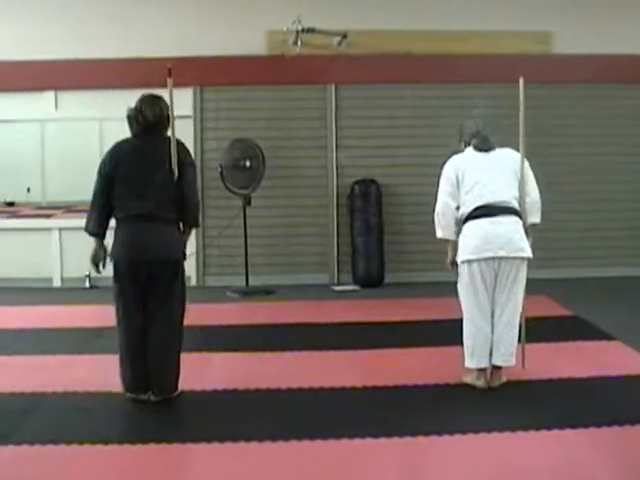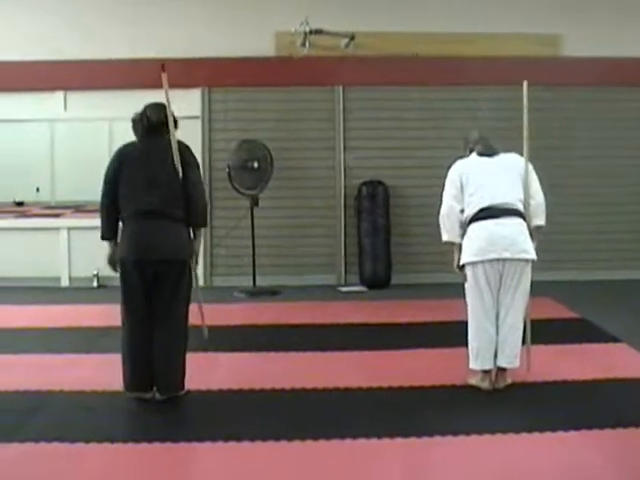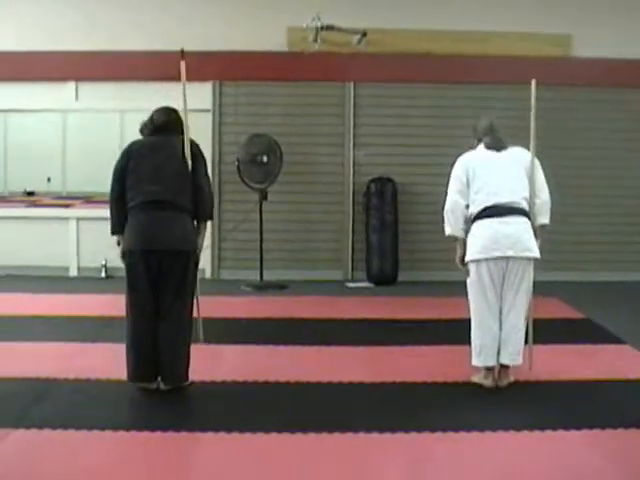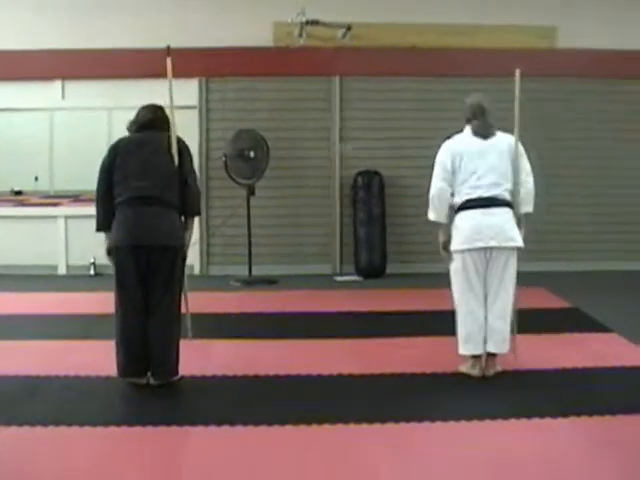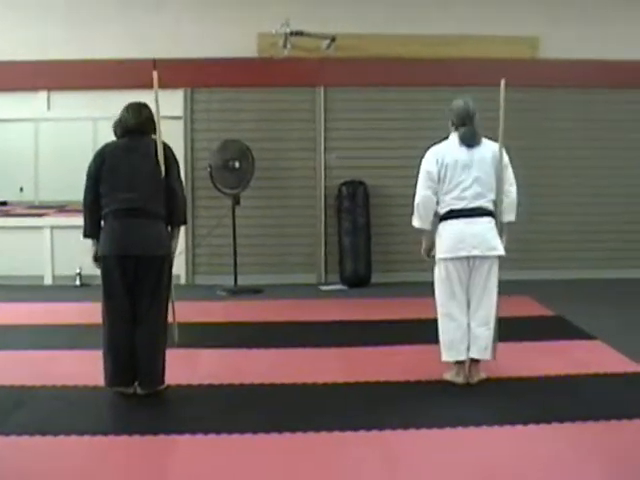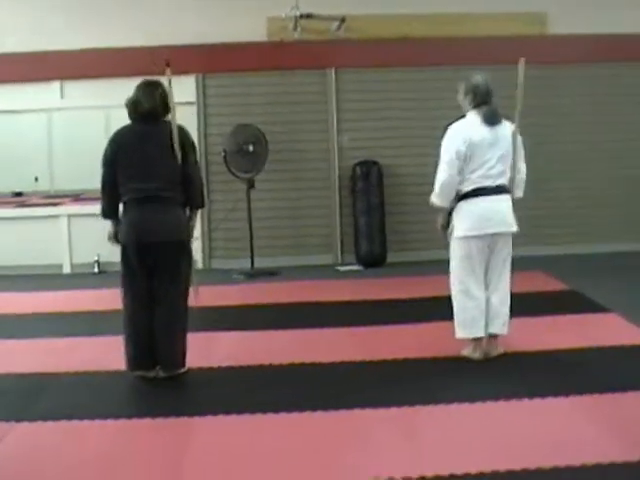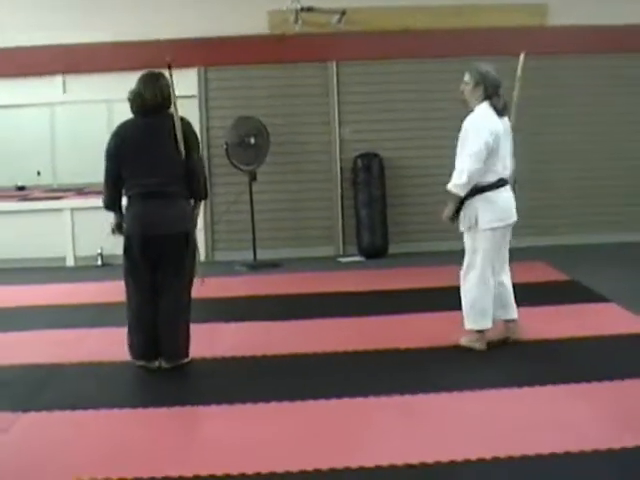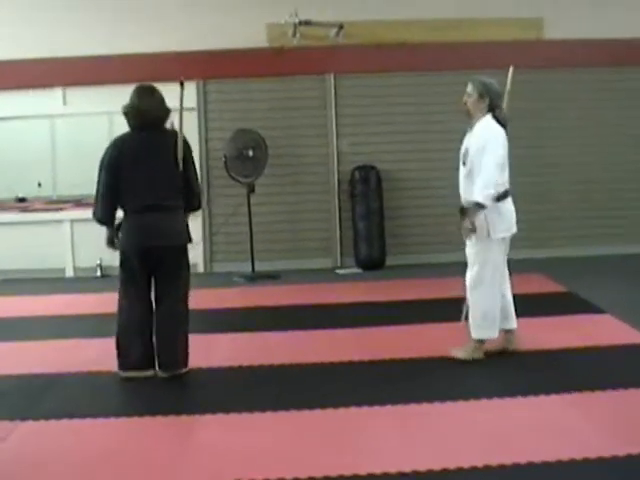
dt=0.2s
person 1, frame 1
left shoulder: (118, 152)
right shoulder: (177, 151)
left elbow: (101, 199)
right elbow: (190, 200)
left wrist: (98, 242)
right wrist: (184, 236)
left hip: (128, 241)
right hip: (166, 241)
left knee: (130, 317)
right knee: (165, 317)
left ankle: (137, 385)
right ankle: (163, 387)
person 1, frame 2
left shoulder: (123, 154)
right shoulder: (181, 152)
left elbow: (108, 202)
right elbow: (196, 198)
left wrist: (112, 243)
right wrist: (196, 239)
left hip: (134, 240)
right hip: (173, 240)
left knee: (135, 316)
right knee: (171, 316)
left ankle: (140, 384)
right ankle: (169, 385)
person 1, frame 3
left shoulder: (132, 150)
right shoulder: (189, 148)
left elbow: (116, 196)
right elbow: (203, 193)
left wrist: (122, 237)
right wrist: (200, 233)
left hip: (140, 231)
right hip: (178, 232)
left knee: (140, 307)
right knee: (176, 307)
left ankle: (143, 375)
right ankle: (173, 376)
person 1, frame 4
left shoulder: (119, 146)
right shoulder: (176, 145)
left elbow: (103, 193)
right elbow: (190, 189)
left wrist: (108, 234)
right wrist: (188, 229)
left hip: (127, 227)
right hip: (166, 227)
left knee: (129, 303)
right knee: (165, 302)
left ankle: (134, 370)
right ankle: (163, 371)
person 1, frame 5
left shoulder: (105, 153)
right shoulder: (162, 151)
left elbow: (90, 200)
right elbow: (176, 197)
left wrist: (95, 241)
right wrist: (174, 237)
left hip: (115, 237)
right hip: (153, 237)
left knee: (117, 312)
right knee: (152, 311)
left ankle: (121, 379)
right ankle: (150, 380)
person 1, frame 6
left shoulder: (120, 138)
right shoulder: (178, 135)
left elbow: (108, 184)
right elbow: (193, 181)
left wrist: (114, 222)
right wrist: (191, 217)
left hip: (134, 223)
right hip: (172, 222)
left knee: (136, 296)
right knee: (171, 295)
left ankle: (142, 363)
right ankle: (171, 363)
person 1, frame 7
left shoulder: (123, 132)
right shoulder: (182, 127)
left elbow: (112, 177)
right elbow: (196, 173)
left wrist: (116, 213)
right wrist: (193, 207)
left hip: (139, 217)
right hip: (176, 215)
left knee: (140, 289)
right knee: (175, 287)
left ankle: (145, 353)
right ankle: (174, 353)
person 1, frame 8
left shoulder: (119, 146)
right shoulder: (176, 141)
left elbow: (107, 191)
right elbow: (191, 187)
left wrist: (109, 227)
left hip: (136, 230)
right hip: (172, 228)
left knee: (133, 299)
right knee: (172, 298)
left ankle: (135, 362)
right ankle: (172, 362)
person 2, frame 1
left shoulder: (456, 162)
right shoulder: (513, 156)
left elbow: (445, 207)
right elbow: (532, 198)
left wrist: (451, 247)
right wrist: (528, 234)
left hip: (476, 234)
right hip: (511, 231)
left knee: (476, 307)
right knee: (508, 305)
left ankle: (479, 371)
right ankle: (498, 370)
person 2, frame 2
left shoulder: (460, 167)
right shoulder: (517, 160)
left elbow: (450, 210)
right elbow: (537, 201)
left wrist: (457, 250)
right wrist: (532, 237)
left hip: (481, 236)
right hip: (516, 233)
left knee: (481, 308)
right knee: (512, 307)
left ankle: (483, 372)
right ankle: (502, 372)
person 2, frame 3
left shoulder: (467, 160)
right shoulder: (524, 156)
left elbow: (454, 205)
right elbow: (542, 198)
left wrist: (460, 244)
right wrist: (536, 234)
left hip: (485, 233)
right hip: (520, 231)
left knee: (484, 305)
right knee: (515, 305)
left ankle: (486, 370)
right ankle: (505, 369)
person 2, frame 4
left shoulder: (452, 146)
right shoulder: (509, 142)
left elbow: (439, 191)
right elbow: (526, 184)
left wrist: (443, 230)
right wrist: (520, 221)
left hip: (469, 223)
right hip: (502, 221)
left knee: (469, 294)
right knee: (500, 293)
left ankle: (474, 359)
right ankle: (492, 358)
person 2, frame 5
left shoulder: (437, 153)
right shoulder: (494, 150)
left elbow: (425, 198)
right elbow: (508, 193)
left wrist: (427, 236)
right wrist: (503, 229)
left hip: (452, 232)
right hip: (485, 230)
left knee: (452, 303)
right knee: (483, 301)
left ankle: (458, 367)
right ankle: (475, 366)
person 2, frame 6
left shoulder: (459, 130)
right shoulder: (508, 129)
left elbow: (447, 177)
right elbow: (519, 171)
left wrist: (443, 212)
left hip: (471, 211)
right hip: (501, 208)
left knee: (467, 280)
right knee: (498, 277)
left ankle: (475, 342)
right ankle: (493, 341)
person 2, frame 7
left shoulder: (476, 121)
right shoulder: (500, 119)
left elbow: (470, 167)
left wrist: (452, 202)
left hip: (483, 204)
right hip: (502, 199)
left knee: (478, 270)
right knee: (497, 268)
left ankle: (478, 334)
right ankle: (509, 324)
person 2, frame 8
left shoulder: (487, 133)
right shoulder: (483, 130)
left elbow: (488, 178)
left wrist: (471, 216)
left hip: (488, 215)
right hip: (490, 213)
left knee: (482, 279)
right knee: (495, 278)
left ankle: (478, 344)
right ankle: (507, 336)
